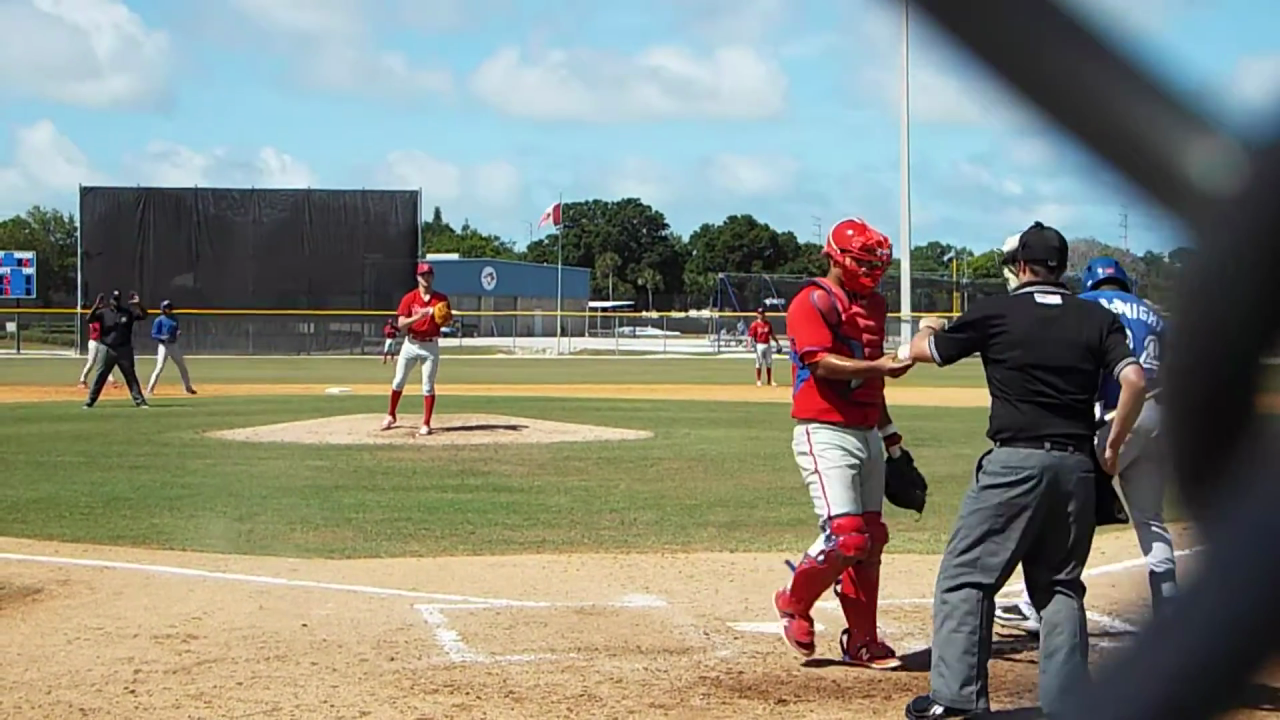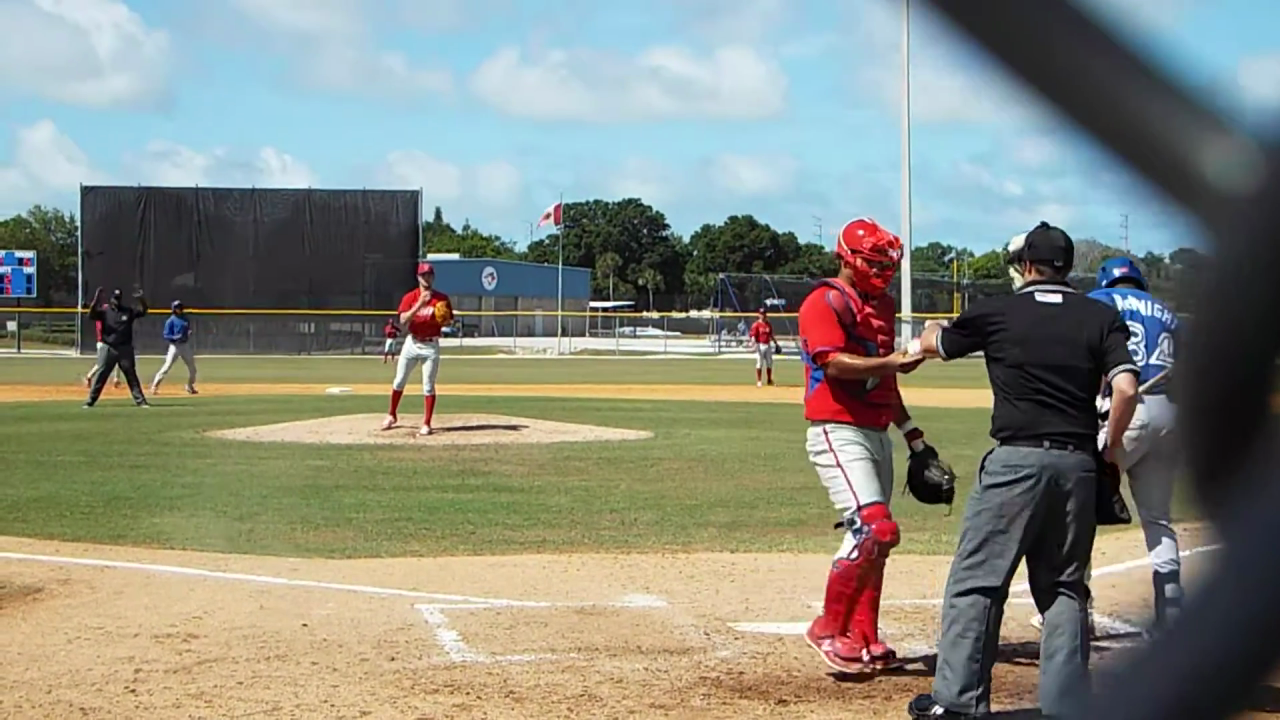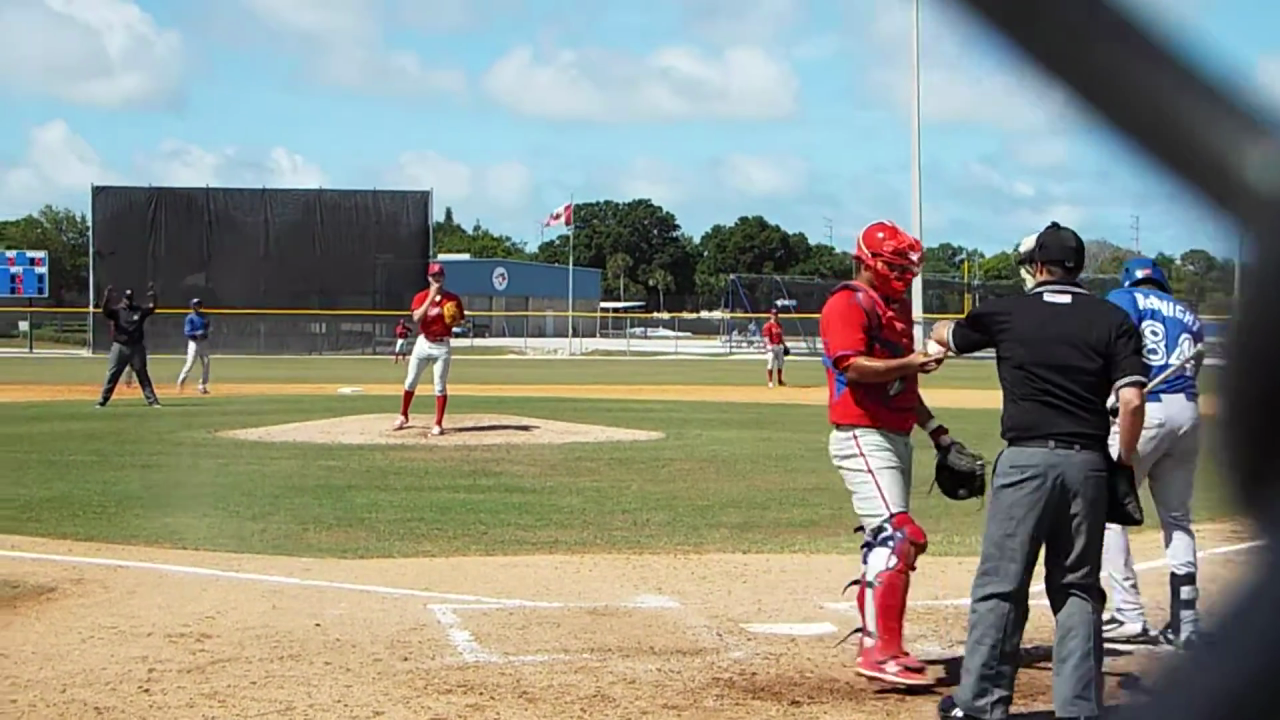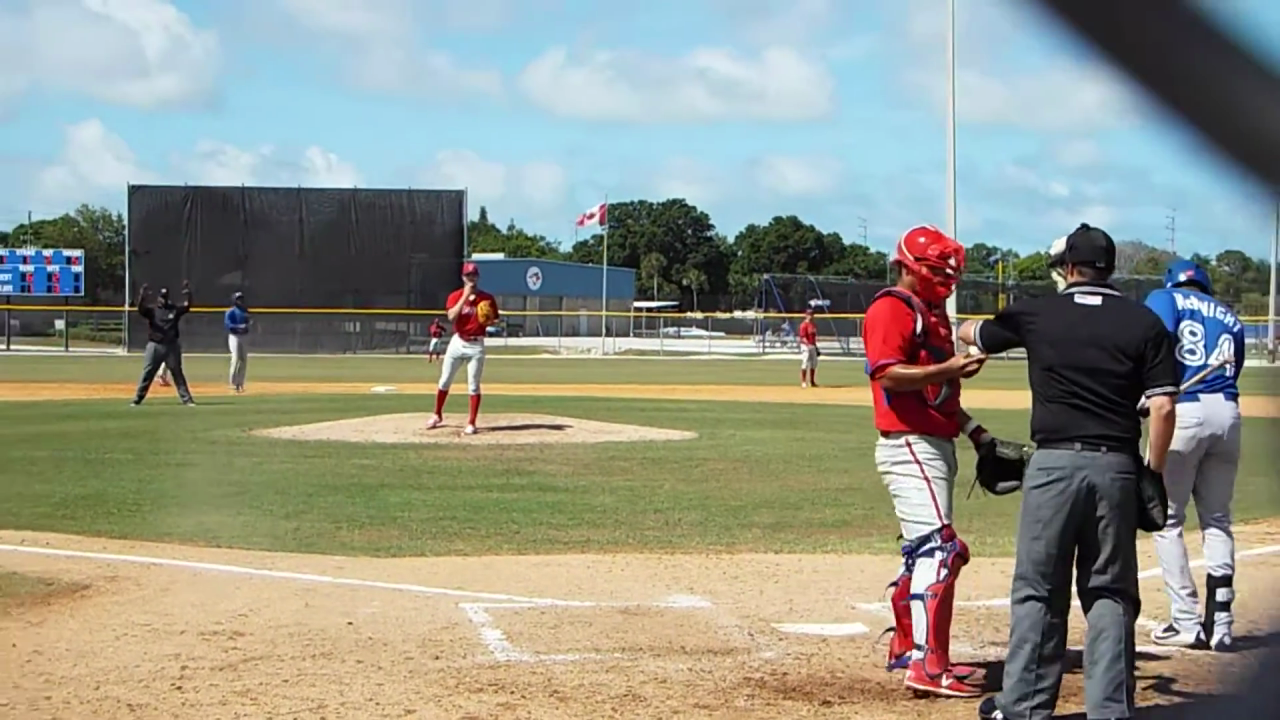
dt=0.1s
person 1, frame 1
left shoulder: (994, 313)
right shoulder: (1097, 317)
left elbow: (922, 351)
right elbow: (1134, 382)
left wrist: (927, 329)
right wrist: (1114, 445)
left hip: (1015, 462)
right hip: (1076, 465)
left knee: (966, 577)
right knee: (1061, 586)
person 1, frame 2
left shoulder: (995, 312)
right shoulder: (1101, 316)
left elbow: (930, 345)
right elbow: (1126, 389)
left wrist: (931, 328)
right wrist: (1109, 450)
left hip: (1016, 461)
right hip: (1078, 465)
left knee: (976, 581)
right knee: (1065, 588)
person 1, frame 3
left shoulder: (1004, 312)
right shoulder: (1113, 318)
left elbow: (943, 336)
right elbow: (1132, 400)
left wrist: (943, 327)
right wrist: (1123, 463)
left hip: (1025, 462)
right hip: (1087, 464)
left knee: (1000, 586)
right knee: (1077, 590)
person 1, frame 4
left shoulder: (1034, 313)
right shoulder: (1144, 321)
left elbow: (969, 335)
right elbow: (1163, 407)
left wrist: (971, 327)
right wrist: (1153, 470)
left hip: (1054, 464)
right hip: (1117, 467)
left knee: (1038, 590)
right knee: (1109, 593)
person 2, frame 1
left shoulder: (873, 304)
right shoulder: (813, 302)
right elbow: (821, 363)
left wrist: (891, 435)
right wrist: (877, 366)
left hip: (866, 436)
right hip: (822, 435)
left knee: (869, 540)
right knee: (844, 537)
left ankle: (862, 641)
right ankle: (794, 603)
person 2, frame 2
left shoulder: (881, 304)
right shoulder: (824, 301)
right elbow: (833, 363)
left wrist: (911, 432)
right wrist: (889, 362)
left hip: (876, 434)
right hip: (838, 433)
left knee: (875, 537)
right knee: (874, 528)
left ankle: (863, 641)
right ankle: (830, 626)
person 2, frame 3
left shoulder: (897, 307)
right shoulder: (847, 304)
right elbow: (853, 366)
left wrist: (936, 429)
right wrist: (910, 363)
left hip: (893, 439)
right hip: (862, 440)
left knee: (884, 543)
right knee: (896, 538)
left ankle: (878, 643)
right ankle: (879, 651)
person 2, frame 4
left shoulder: (933, 311)
right shoulder: (890, 309)
right elbow: (889, 375)
left wrist: (973, 429)
right wrist: (949, 368)
left hip: (937, 444)
right hip: (909, 446)
left knee: (922, 552)
right knee: (939, 549)
left ankle: (904, 649)
right ankle: (928, 667)
person 3, frame 1
left shoulder: (1092, 302)
right shoulder: (1153, 314)
right elbow: (1150, 374)
left wrist: (1094, 401)
left hip: (1116, 415)
right hip: (1155, 415)
right knee: (1148, 520)
left ankle: (1036, 608)
right ankle: (1168, 615)
person 3, frame 2
left shoulder: (1102, 299)
right shoulder: (1165, 312)
right elbow: (1168, 368)
left wrist: (1100, 394)
left hip: (1127, 411)
right hip: (1166, 411)
right knee: (1157, 519)
right ankle: (1171, 619)
person 3, frame 3
left shoulder: (1125, 297)
right shoulder: (1189, 316)
right elbow: (1190, 369)
left hip: (1146, 410)
right hip: (1187, 412)
right knee: (1177, 519)
left ankle: (1129, 614)
right ankle: (1183, 621)
person 3, frame 4
left shoulder: (1164, 298)
right shoulder: (1230, 318)
right elbow: (1231, 371)
left hip: (1186, 412)
right hip: (1227, 412)
left knee: (1164, 518)
right knee: (1217, 520)
left ankle: (1187, 621)
right ankle: (1219, 624)
